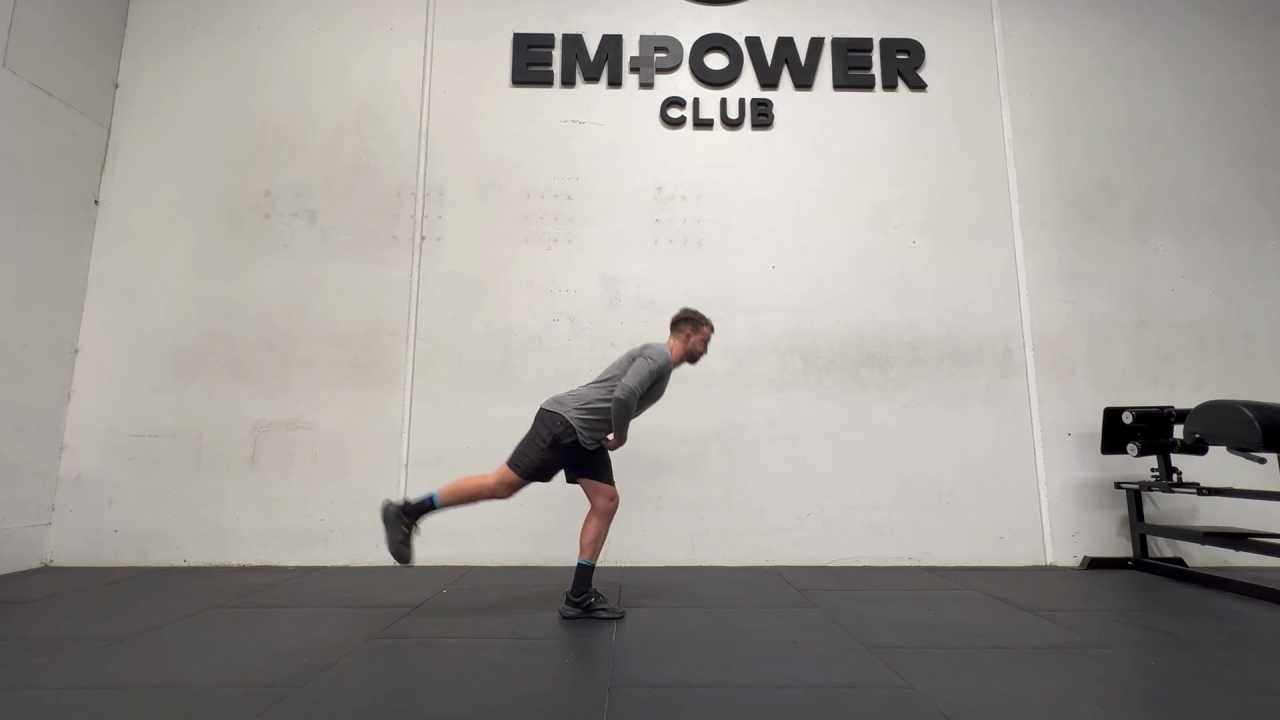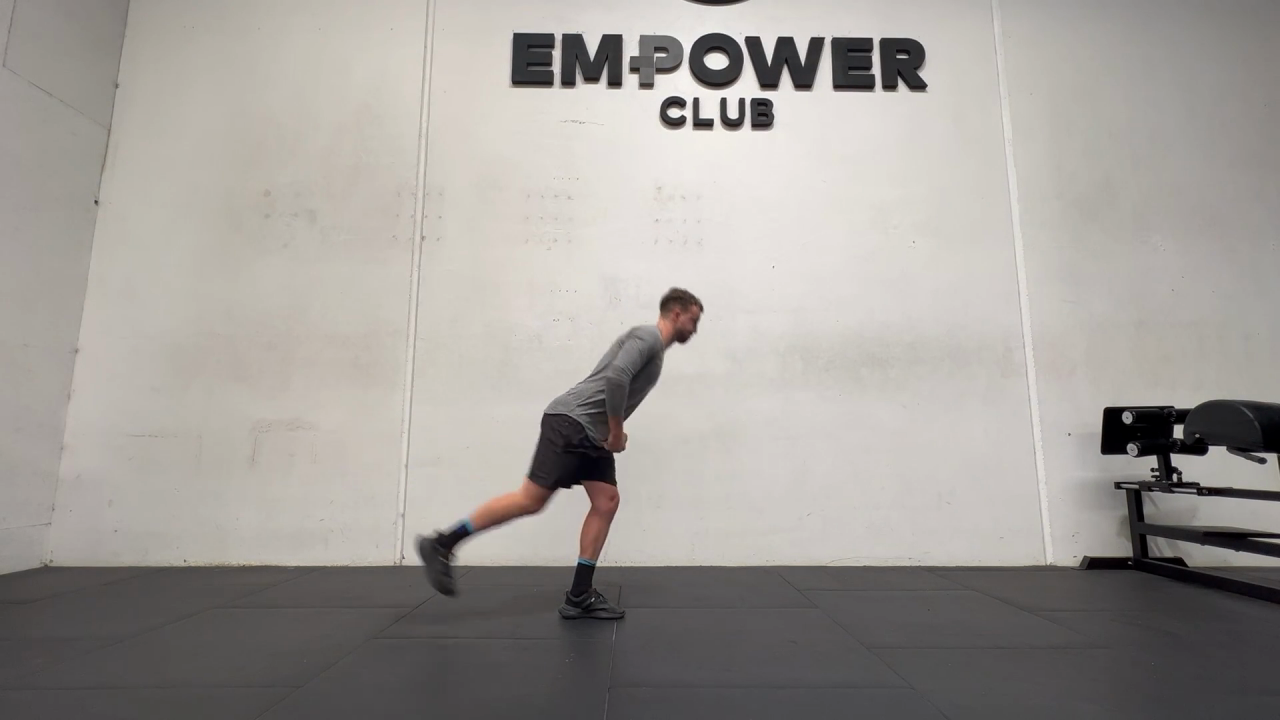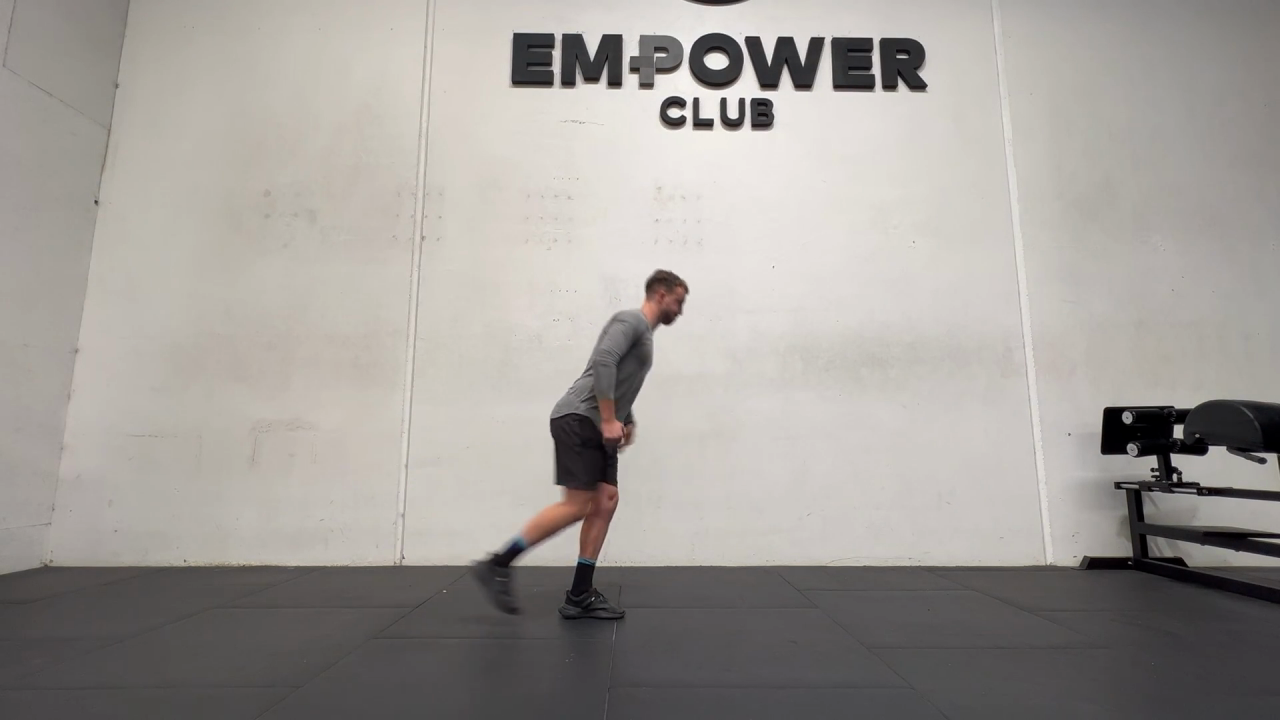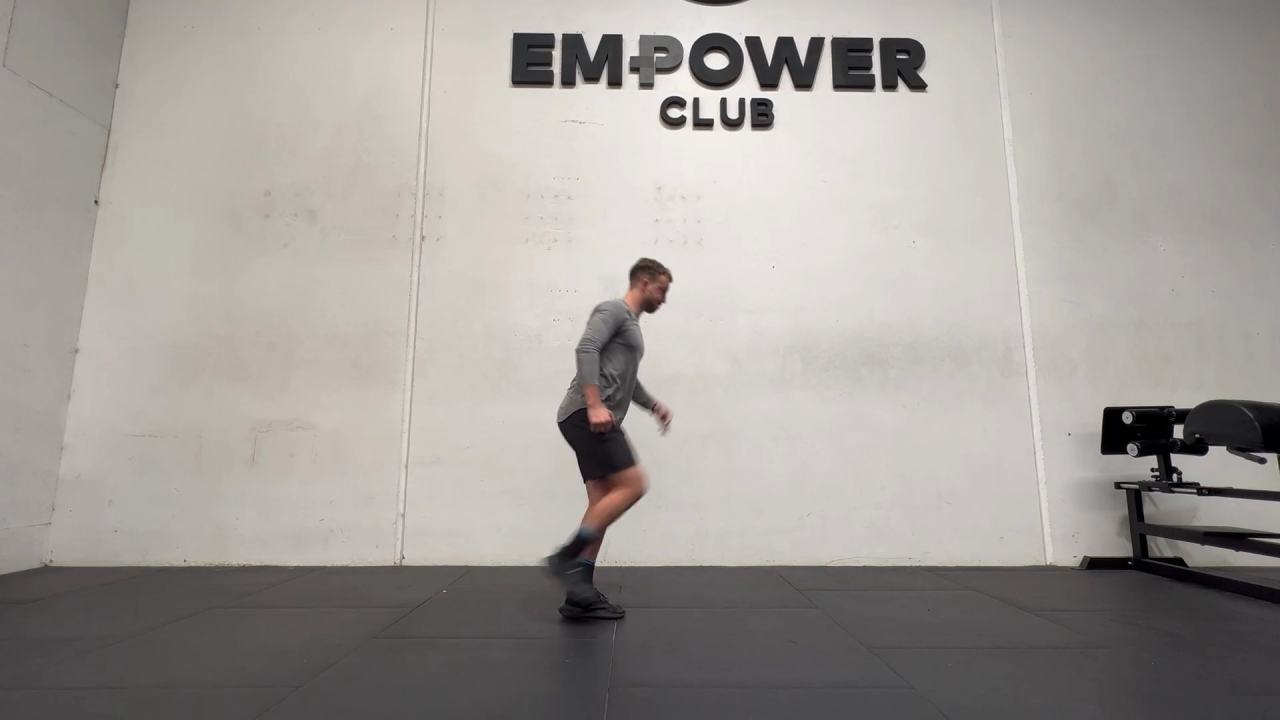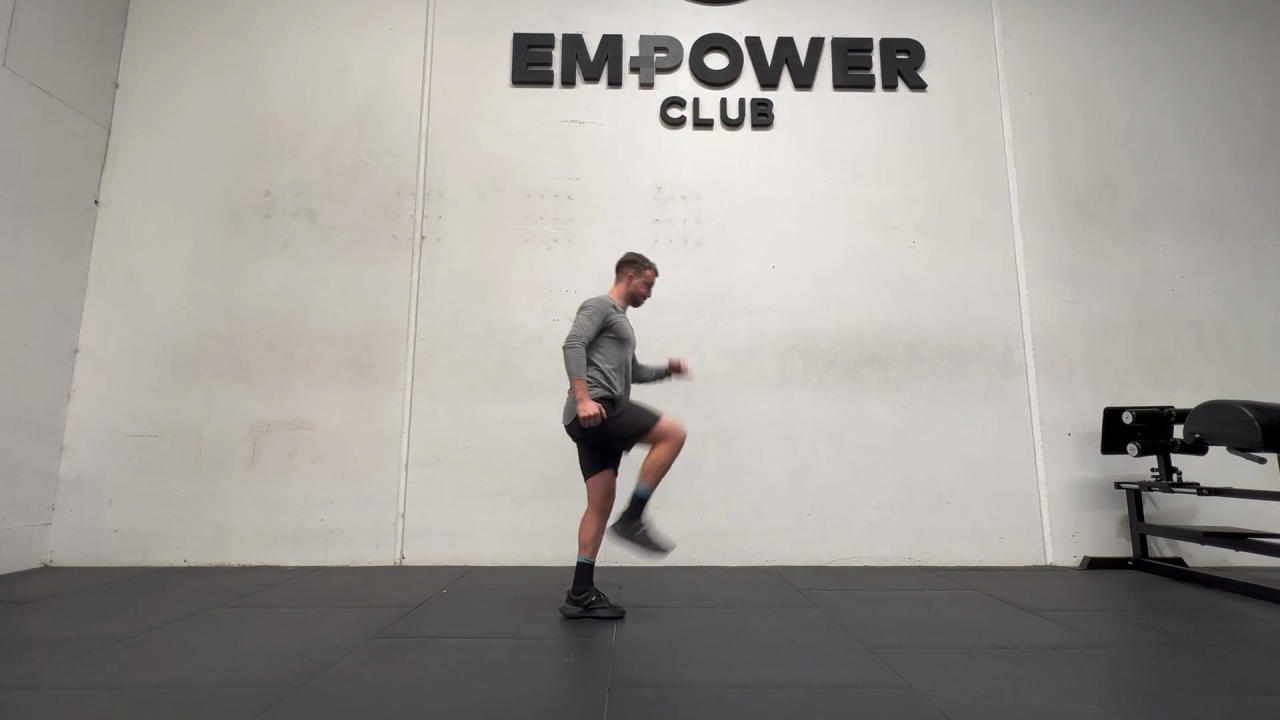
dt=0.1s
person 1, frame 1
left shoulder: (661, 364)
right shoulder: (658, 354)
right elbow: (623, 395)
left wrist: (610, 435)
right wrist: (620, 436)
left hip: (585, 435)
right hip: (564, 422)
left knee: (606, 503)
right knee: (500, 485)
left ankle: (579, 596)
right ankle: (408, 512)
person 1, frame 2
left shoulder: (654, 347)
right shoulder: (648, 338)
right elbow: (614, 377)
left wrist: (614, 429)
right wrist: (615, 429)
left hip: (591, 430)
right hip: (573, 421)
left knee: (607, 501)
right knee: (532, 499)
left ankle: (581, 594)
right ankle: (442, 544)
person 1, frame 3
left shoulder: (642, 330)
right shoulder: (632, 320)
right elbow: (603, 361)
left wrist: (625, 421)
right wrist: (609, 419)
left hip: (599, 424)
right hip: (580, 418)
left knee: (605, 502)
right knee: (576, 506)
left ankle: (579, 595)
right ankle: (498, 565)
person 1, frame 4
left shoulder: (630, 323)
right shoulder: (615, 311)
right elbow: (586, 350)
left wrist: (652, 405)
right wrist: (596, 406)
left hip: (598, 417)
right hip: (585, 415)
left knee: (603, 500)
right knee: (632, 486)
left ankle: (581, 593)
right ankle: (563, 556)
person 1, frame 5
left shoulder: (619, 317)
right shoulder: (599, 306)
left elbow: (632, 372)
right elbow: (573, 345)
left wrist: (667, 370)
right wrist: (583, 398)
left hip: (608, 411)
right hip: (594, 405)
left knee: (600, 502)
right knee: (673, 434)
left ankle: (581, 593)
right ankle: (632, 519)
